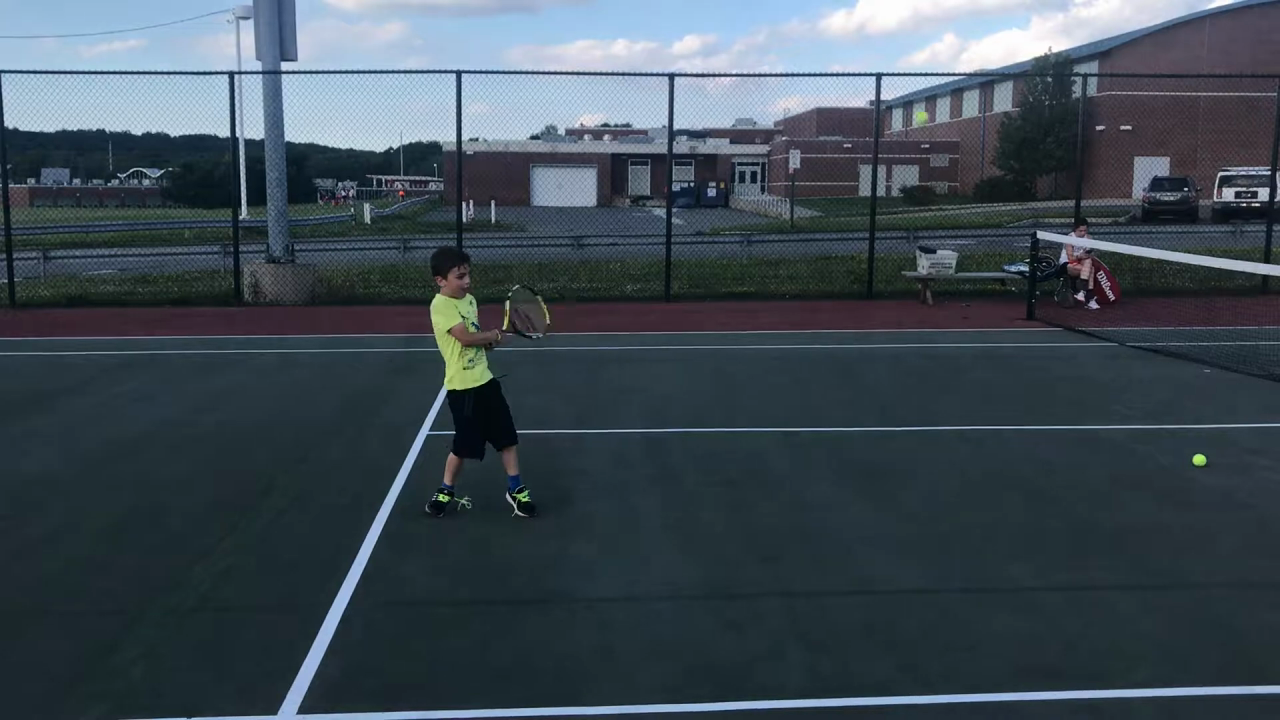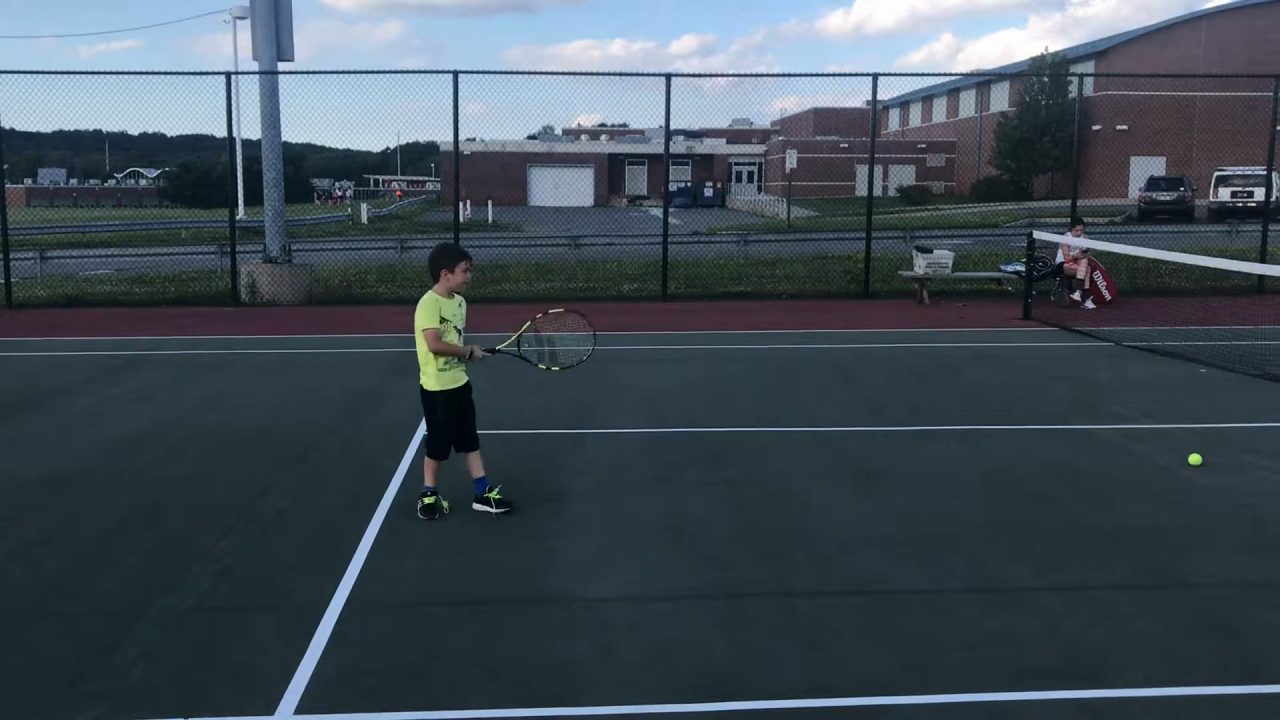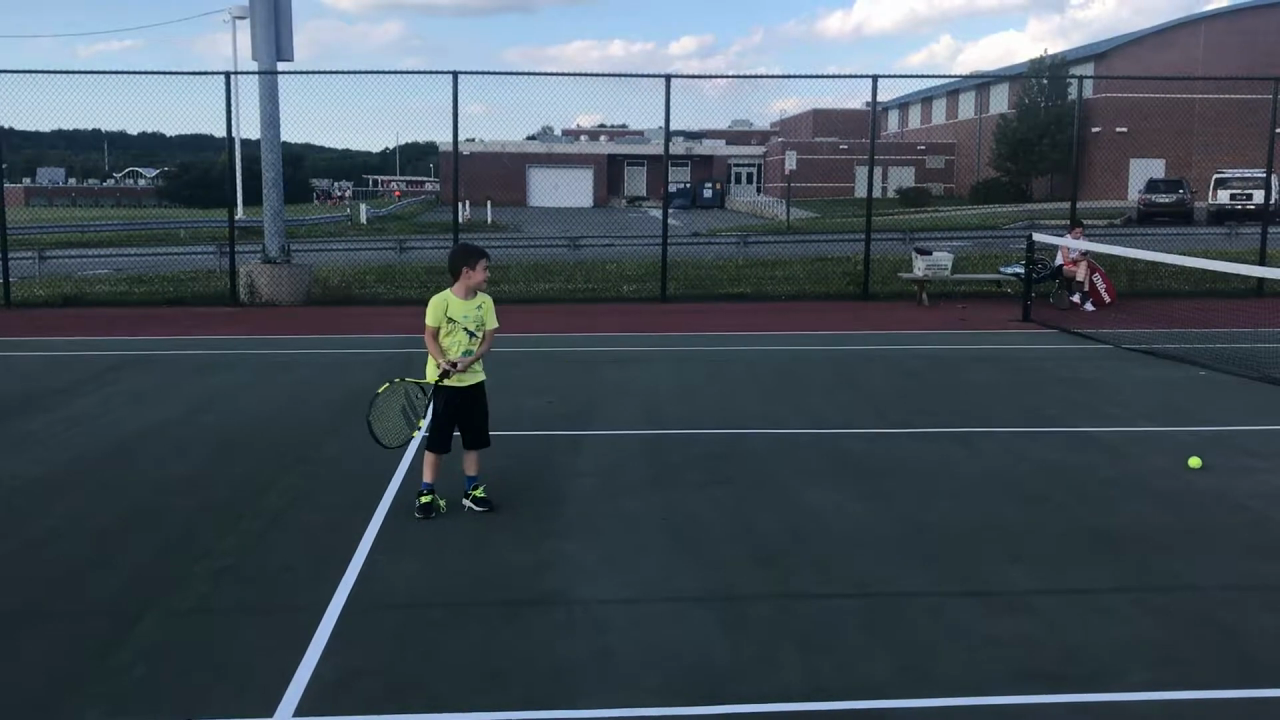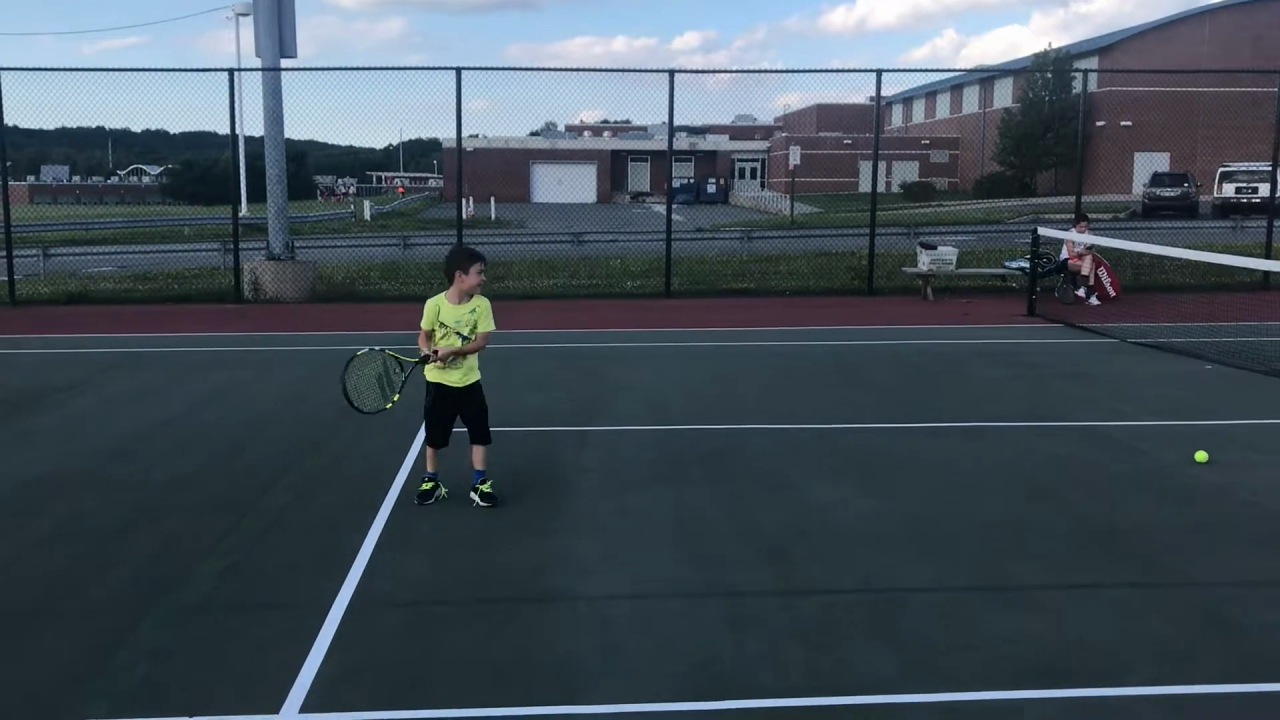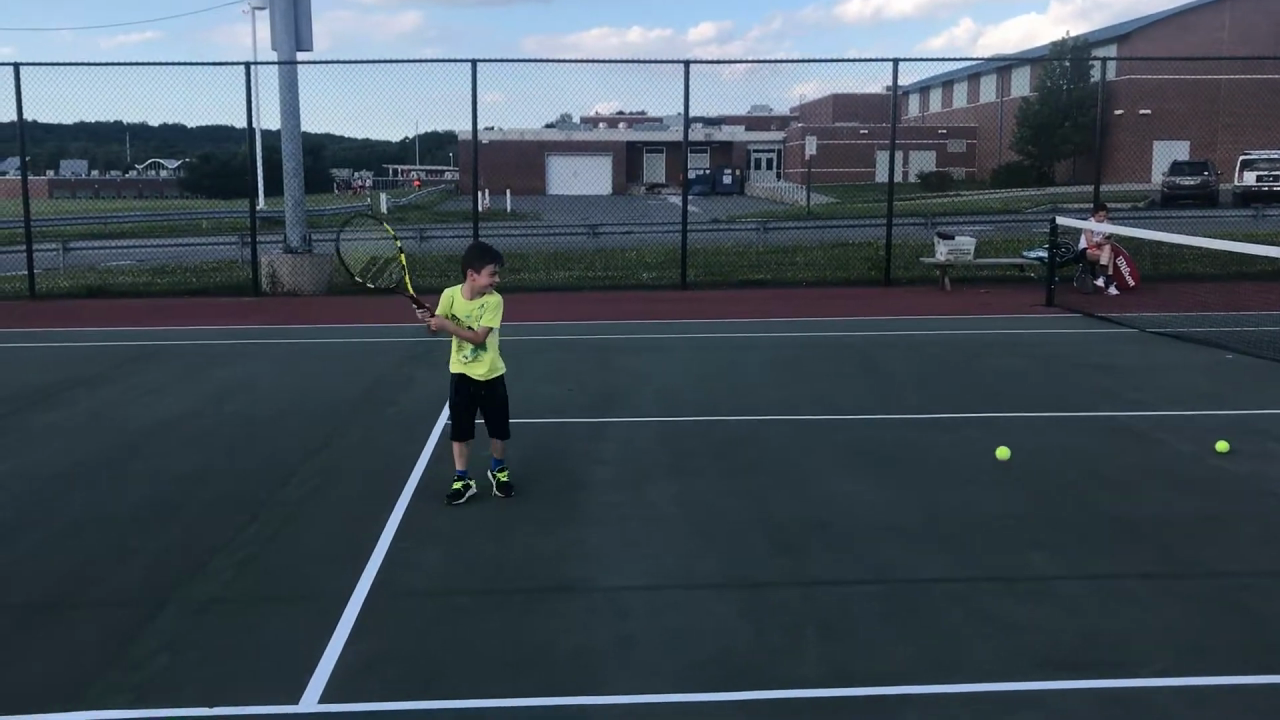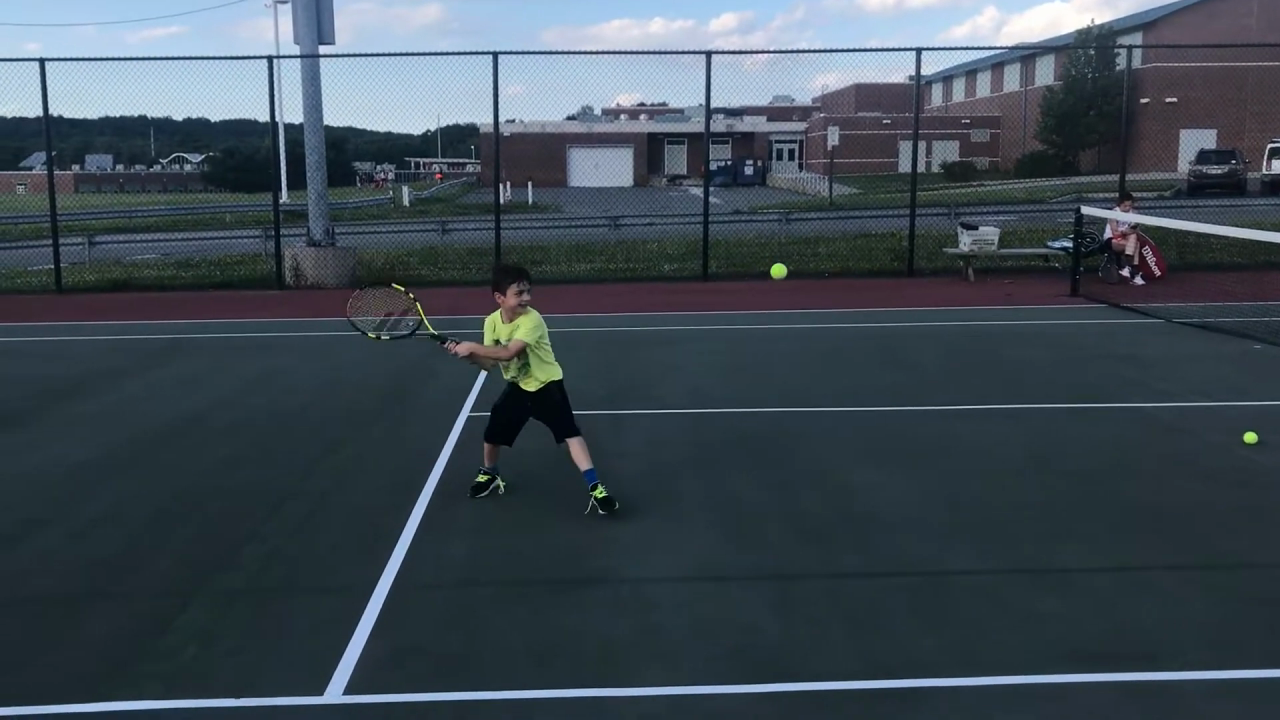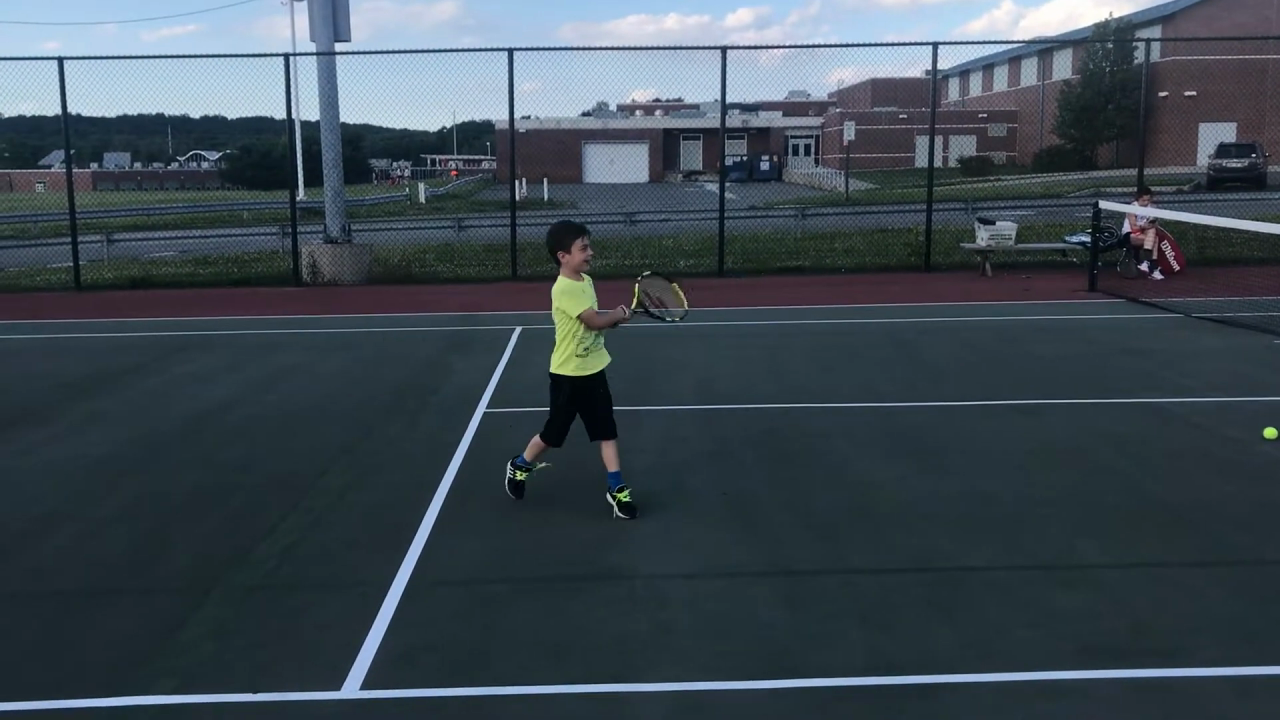
dt=0.4s
person 1, frame 1
left shoulder: (469, 298)
right shoulder: (441, 304)
right elbow: (466, 337)
left wrist: (486, 339)
right wrist: (495, 335)
left hip: (485, 380)
right hip: (463, 386)
left knee: (507, 436)
right knee: (465, 444)
left ankle: (516, 489)
right ankle: (445, 491)
person 1, frame 2
left shoulder: (459, 301)
right shoulder: (429, 303)
right elbow: (434, 344)
left wrist: (466, 352)
right wrist: (468, 351)
left hip: (460, 382)
right hip: (436, 388)
left knee: (470, 440)
right knee: (437, 444)
left ankle: (483, 492)
right ankle: (429, 495)
person 1, frame 3
left shoulder: (485, 301)
right shoulder: (440, 302)
left elbow: (488, 339)
right elbow: (430, 338)
left wrist: (469, 360)
right wrist: (442, 362)
left hip: (473, 380)
right hip: (444, 382)
left knee: (474, 438)
right knee: (437, 438)
left ankle: (472, 489)
right ankle: (426, 493)
person 1, frame 4
left shoulder: (481, 305)
right shoulder: (434, 304)
left elbow: (482, 342)
right elbow: (424, 336)
left wrist: (453, 351)
right wrist: (427, 351)
left hip: (468, 380)
right hip: (439, 380)
left knee: (480, 433)
right knee: (434, 434)
left ankle: (479, 484)
right ankle: (431, 480)
person 1, frame 5
left shoulder: (494, 301)
right shoulder: (450, 295)
left elbow: (479, 337)
right elbow: (440, 324)
left wrist: (448, 326)
right wrist: (430, 319)
left hip: (491, 372)
right hip: (462, 372)
left knee: (499, 428)
right knee: (460, 427)
left ankle: (498, 469)
right ankle: (462, 479)
person 1, frame 6
left shoulder: (532, 320)
right shoulder: (492, 323)
left elbow: (508, 353)
right elbow: (489, 362)
left wrist: (472, 347)
right wrist: (467, 352)
left hip: (547, 384)
right hip: (518, 385)
left knee: (570, 432)
right knee: (493, 432)
left ankle: (596, 487)
right ankle: (488, 473)
person 1, frame 7
left shoulder: (585, 280)
right shoulder: (563, 288)
right elbow: (594, 321)
left wrist: (614, 315)
right wrist: (621, 313)
left hip: (594, 371)
right hip: (568, 374)
left knee: (606, 429)
right knee: (554, 432)
left ankle: (617, 488)
right ankle: (521, 465)
